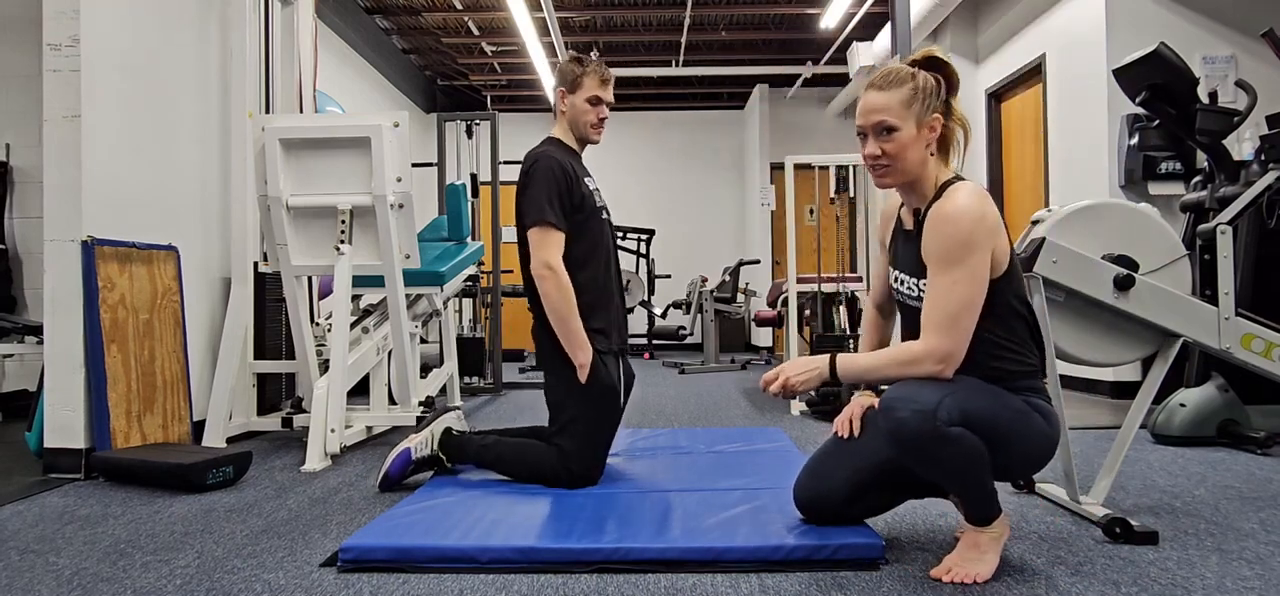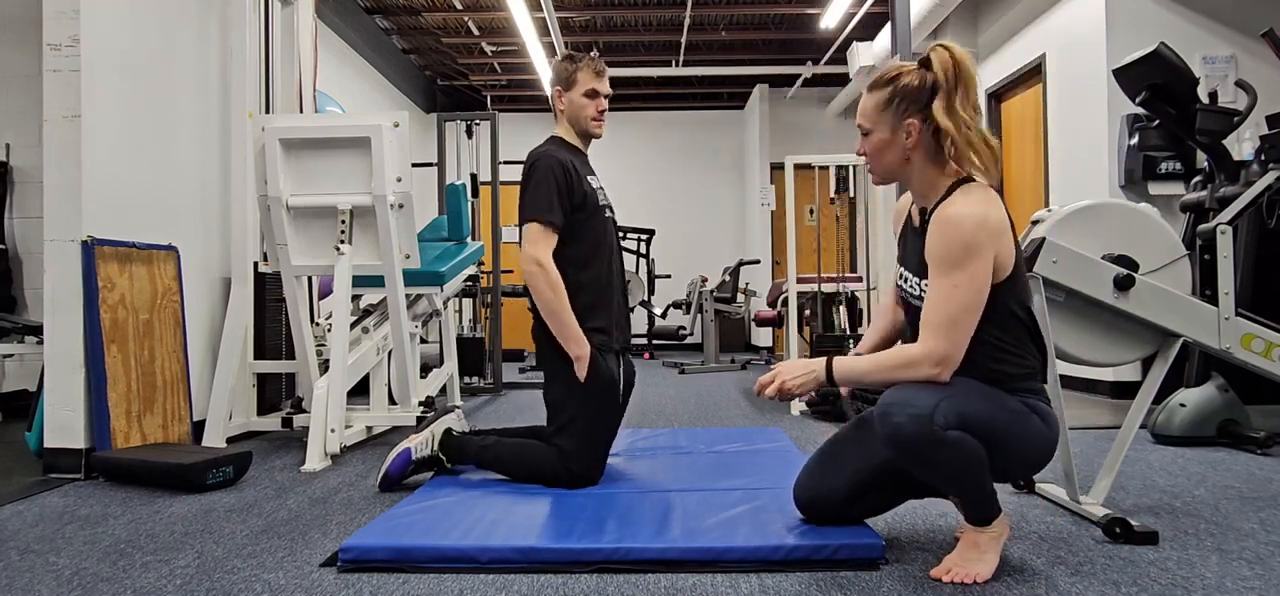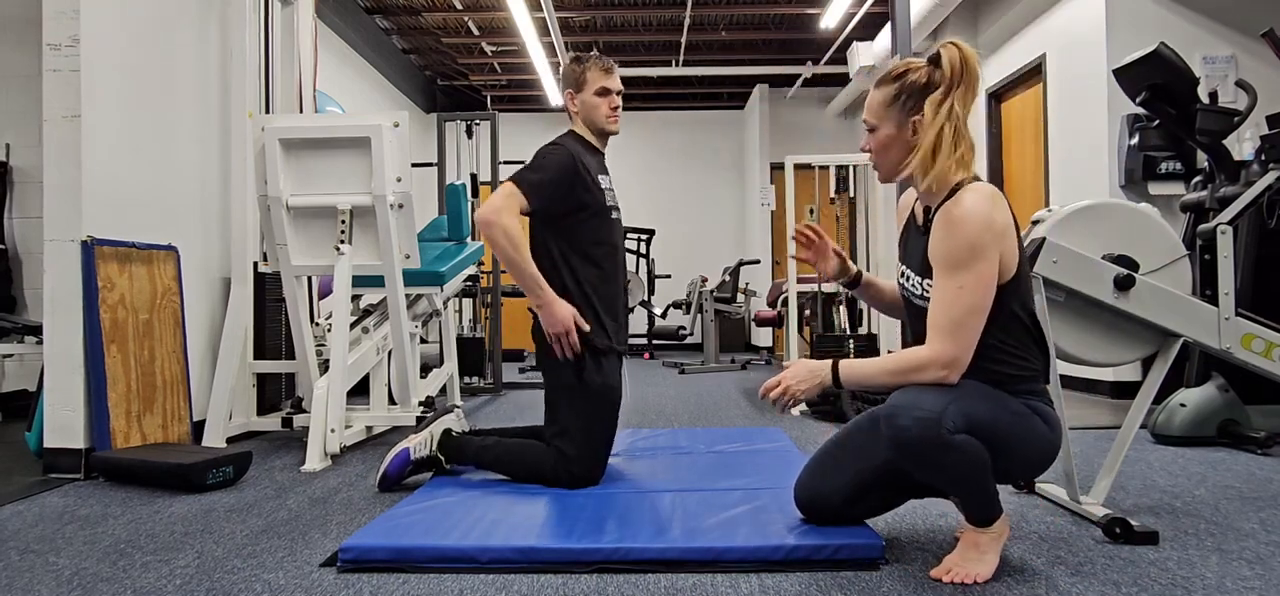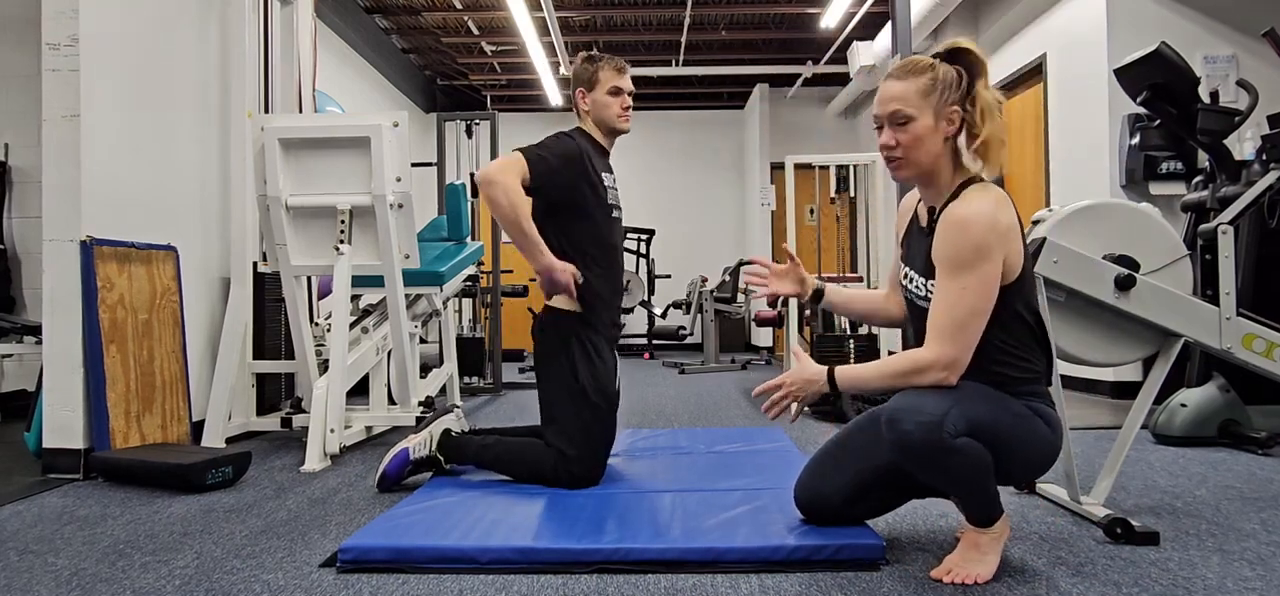
dt=0.3s
person 1, frame 1
left shoulder: (960, 210)
right shoulder: (896, 212)
left elbow: (939, 354)
right elbow: (880, 307)
left wrist: (828, 366)
right wrist: (863, 389)
left hip: (1012, 414)
right hip: (939, 403)
left knee: (912, 405)
right knee: (816, 496)
left ankle: (987, 522)
right ankle: (962, 477)
person 1, frame 2
left shoulder: (966, 213)
right shoulder: (908, 207)
left elbow: (936, 358)
left wrist: (825, 370)
right wrist: (858, 358)
left hip: (1011, 415)
right hip: (940, 404)
left knee: (905, 411)
right knee: (817, 497)
left ankle: (986, 522)
right ankle: (961, 477)
person 1, frame 3
left shoulder: (970, 212)
right shoulder: (912, 203)
left elbow: (944, 360)
left wrist: (828, 374)
right wrist: (846, 275)
left hip: (1013, 417)
right hip: (942, 404)
left knee: (913, 413)
right knee: (817, 497)
left ankle: (987, 523)
right ankle: (962, 475)
person 1, frame 4
left shoulder: (975, 212)
right shoulder: (914, 204)
left elbow: (943, 361)
left wrist: (824, 379)
right wrist: (812, 289)
left hip: (1014, 418)
right hip: (942, 406)
left knee: (916, 416)
right knee: (818, 498)
left ankle: (988, 523)
right ankle: (962, 476)
person 2, frame 1
left shoulder: (574, 166)
right shoulder: (549, 165)
right elbow: (546, 267)
right wrist: (583, 355)
left hip: (601, 343)
right hip: (581, 348)
left knee: (579, 449)
right knee: (577, 467)
left ankle: (457, 436)
right ankle: (447, 442)
person 2, frame 2
left shoulder: (579, 164)
right shoulder: (552, 163)
right elbow: (537, 262)
right wrist: (579, 350)
left hip: (603, 343)
right hip: (581, 347)
left knee: (581, 448)
right knee: (577, 467)
left ankle: (460, 436)
right ankle: (447, 444)
person 2, frame 3
left shoulder: (594, 162)
right shoulder: (565, 158)
right elbow: (492, 217)
right wrist: (547, 303)
left hip: (599, 337)
right hip: (578, 340)
left knee: (581, 448)
right knee: (578, 467)
left ankle: (460, 437)
right ankle: (447, 444)
person 2, frame 4
left shoulder: (598, 159)
right shoulder: (570, 150)
right elbow: (494, 178)
right wrist: (546, 263)
left hip: (593, 334)
right hip: (573, 333)
left knee: (584, 447)
right knee: (577, 466)
left ankle: (459, 435)
right ankle: (445, 444)
